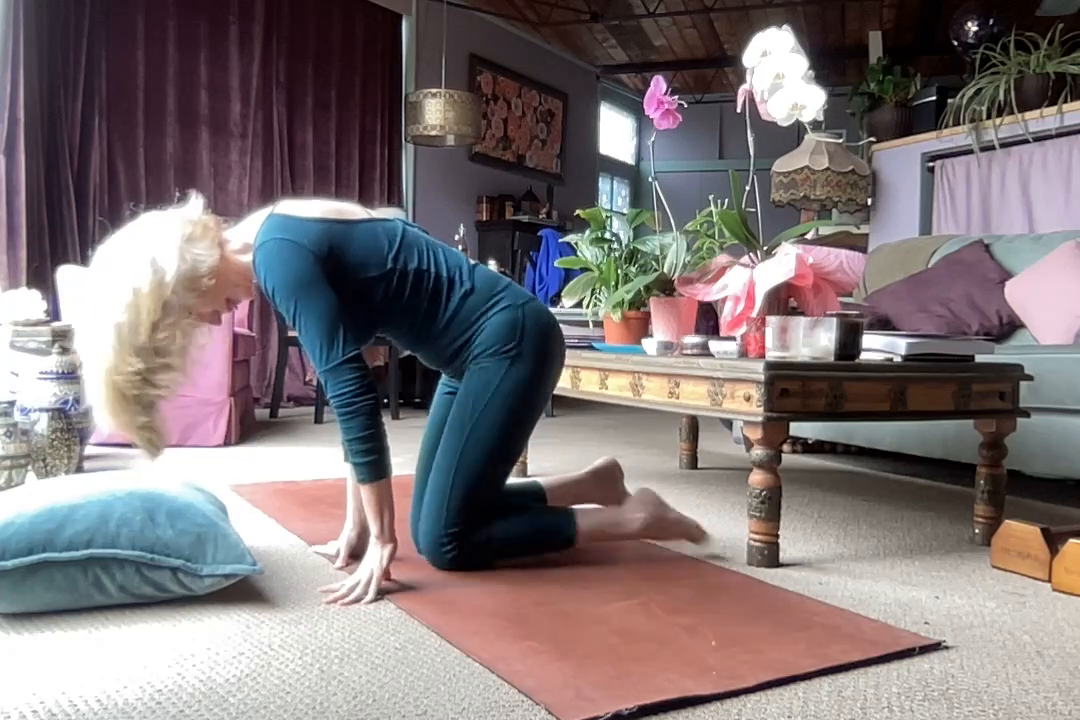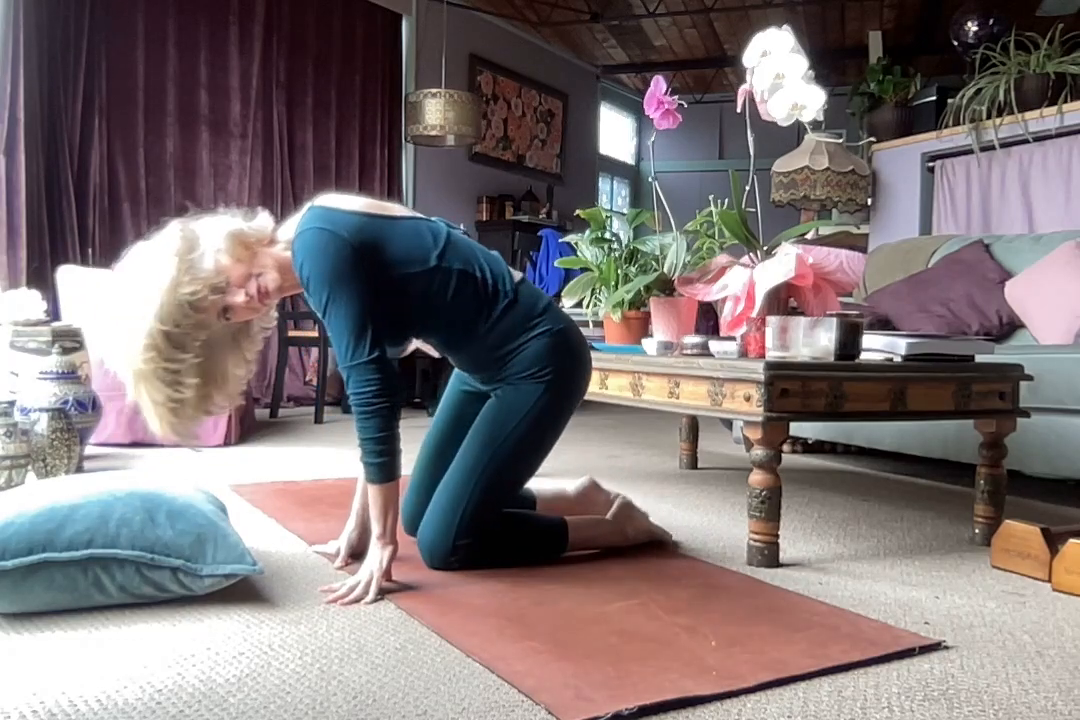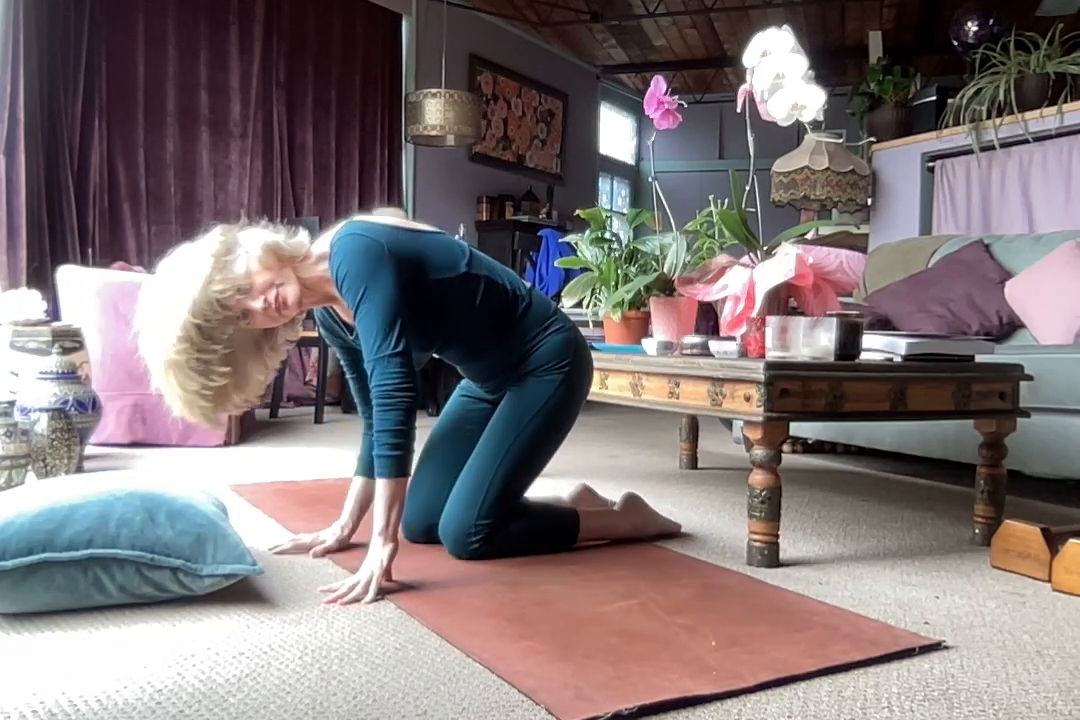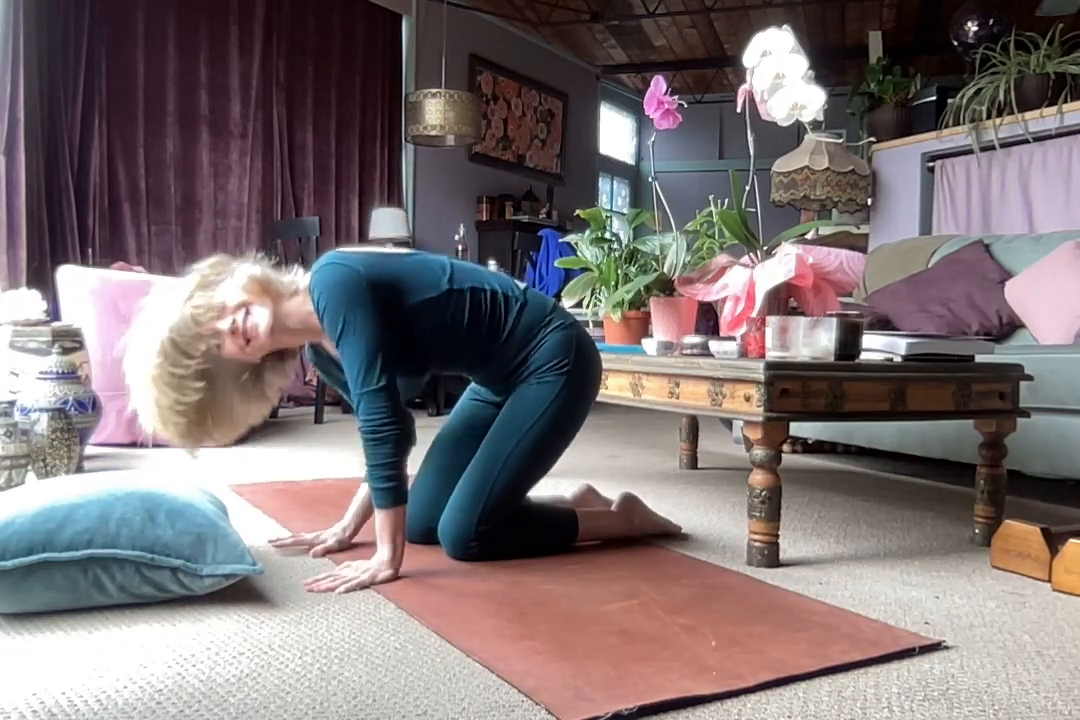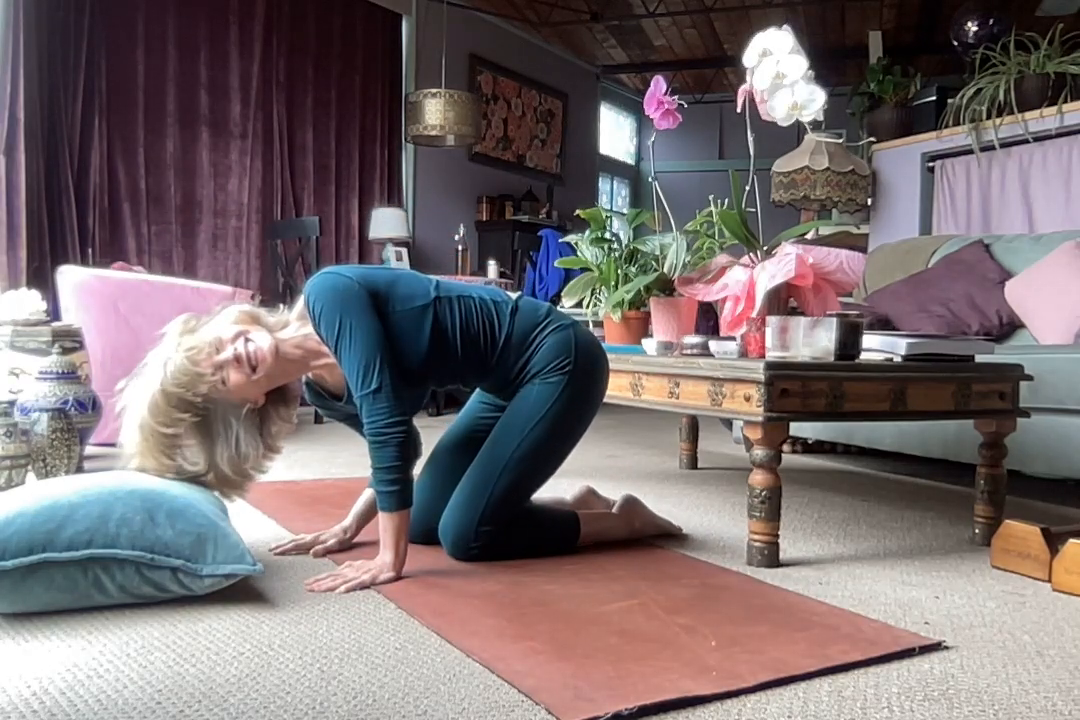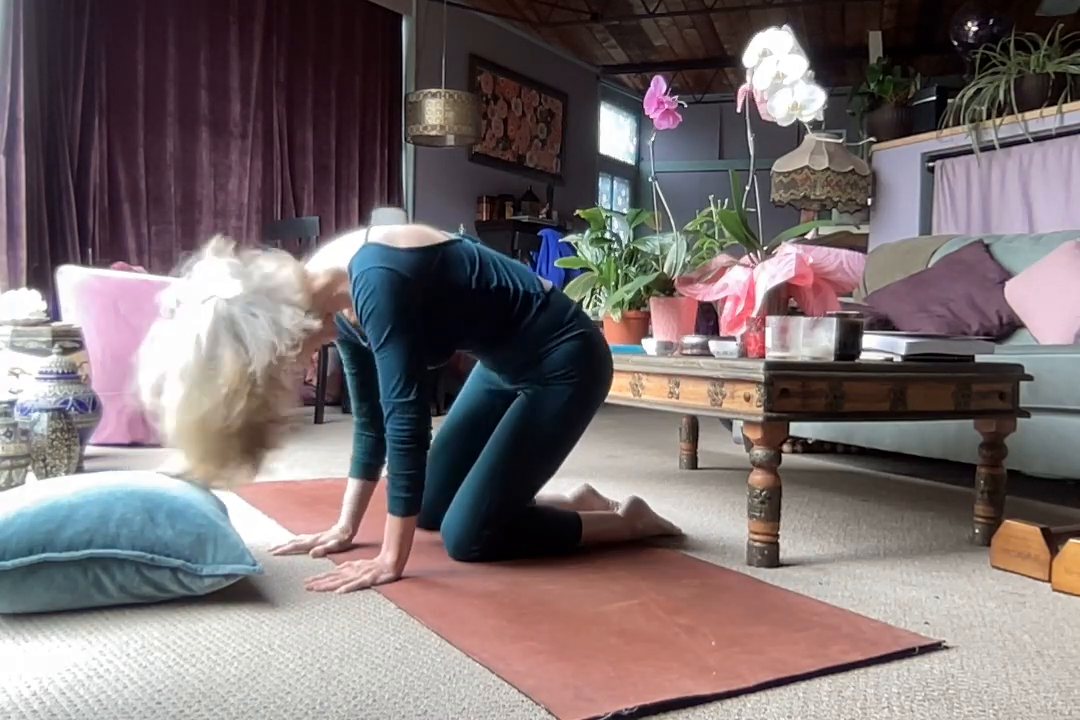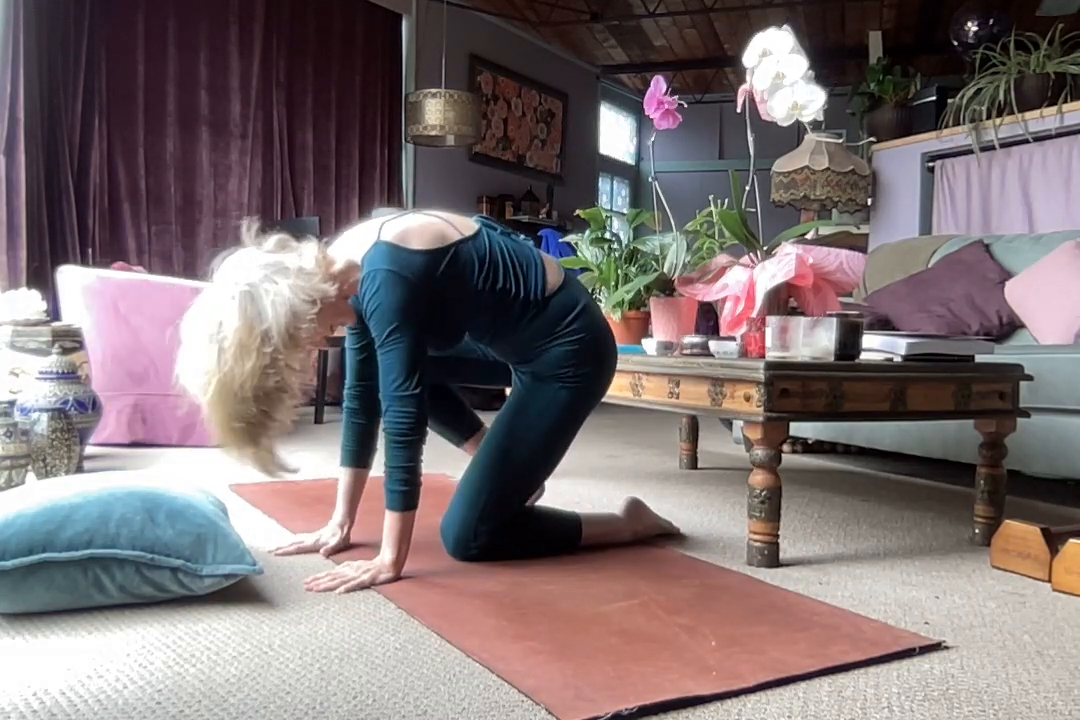
dt=0.7s
person 1, frame 1
left shoulder: (280, 254)
right shoulder: (284, 248)
left elbow: (350, 391)
right elbow: (353, 393)
left wrist: (380, 540)
right wrist: (359, 520)
left hip: (510, 343)
right hip: (475, 355)
left knee: (443, 540)
right knee: (448, 513)
left ankle: (637, 516)
right ankle: (592, 483)
person 1, frame 2
left shoulder: (317, 244)
right shoulder: (313, 265)
left elbow: (372, 391)
right elbow: (375, 393)
left wrist: (380, 542)
right wrist: (362, 521)
left hip: (538, 358)
right hip: (487, 364)
left knee: (445, 545)
right knee: (421, 514)
left ankle: (619, 527)
right ankle: (580, 500)
person 1, frame 3
left shoulder: (353, 253)
right shoulder: (329, 316)
left elbow: (396, 392)
right elbow: (378, 415)
left wrist: (383, 543)
right wrist: (345, 525)
left hip: (545, 361)
right hip: (488, 378)
left knee: (466, 534)
right knee: (419, 523)
left ankle: (626, 517)
right ankle: (576, 504)
person 1, frame 4
left shoulder: (334, 283)
right shoulder: (320, 350)
left elbow: (380, 421)
right elbow: (389, 429)
left wrist: (386, 557)
right wrist: (347, 526)
left hip: (551, 361)
right hip: (500, 377)
left knee: (464, 536)
right knee: (420, 523)
left ankle: (621, 518)
right ankle: (576, 503)
person 1, frame 5
left shoulder: (329, 295)
right shoulder: (320, 391)
left elbow: (389, 426)
right elbow: (396, 443)
left wrist: (389, 560)
right wrist: (348, 527)
left hip: (557, 360)
right hip: (508, 381)
left knee: (466, 535)
right knee: (426, 521)
left ankle: (623, 519)
right ankle: (577, 505)
person 1, frame 6
left shoulder: (375, 278)
right shoulder: (340, 304)
left elbow: (407, 418)
right elbow: (373, 421)
left wrist: (390, 560)
right wrist: (343, 529)
left hip: (563, 362)
right hip: (507, 363)
left knee: (469, 537)
right knee: (431, 508)
left ankle: (627, 522)
right ankle: (576, 503)
person 1, frame 7
left shoulder: (385, 275)
right shoulder: (351, 273)
left elbow: (403, 417)
right elbow: (362, 400)
left wrist: (390, 562)
right wrist: (339, 524)
left hip: (566, 349)
left knee: (468, 536)
right knee: (398, 373)
left ankle: (628, 523)
right ankle: (511, 468)
